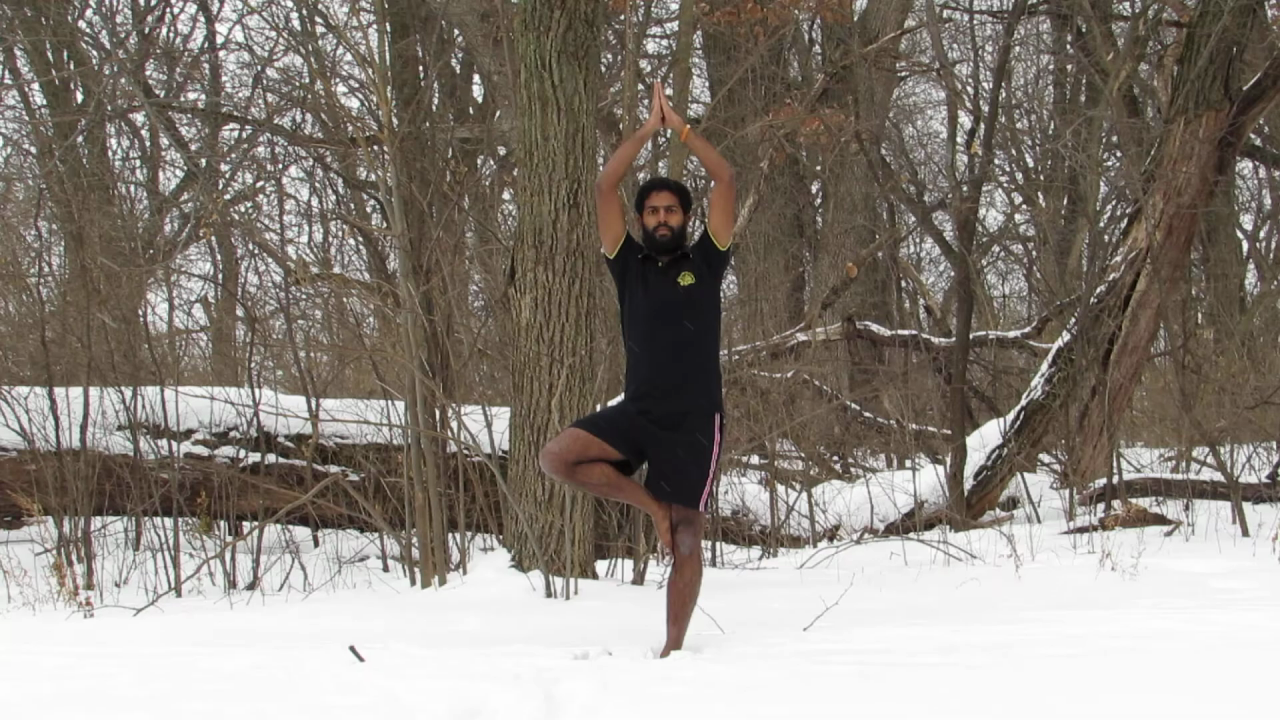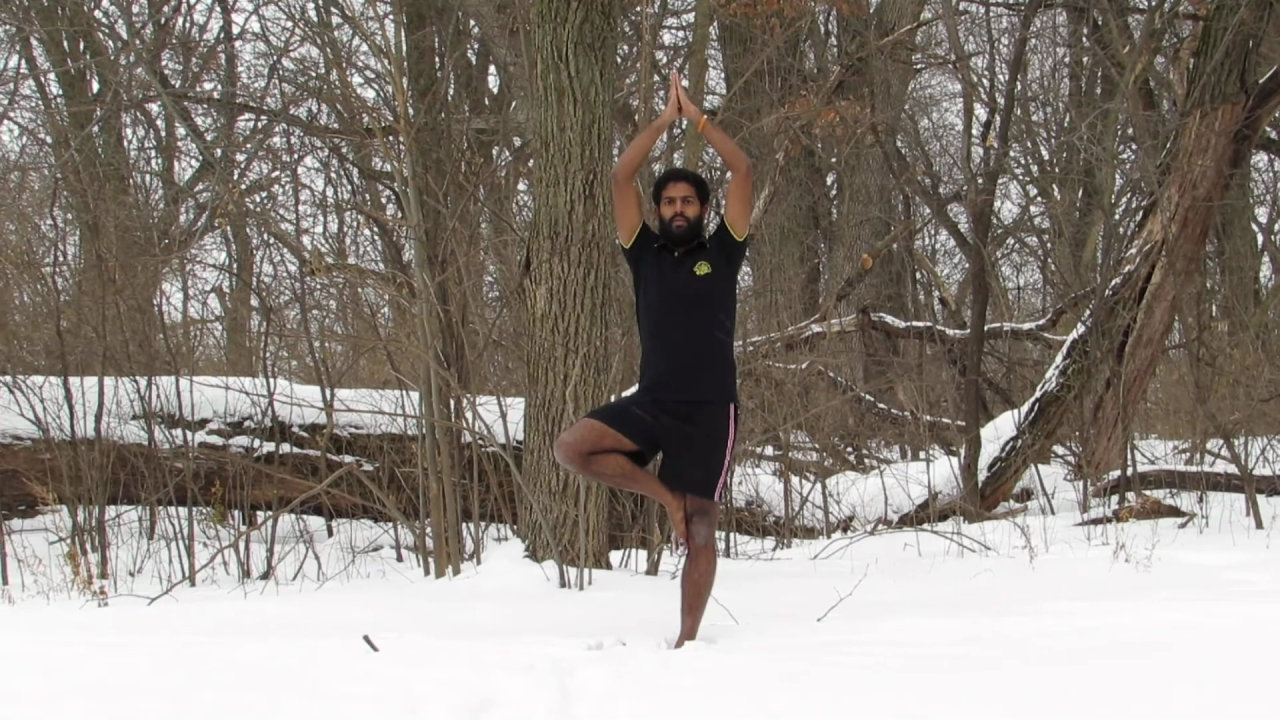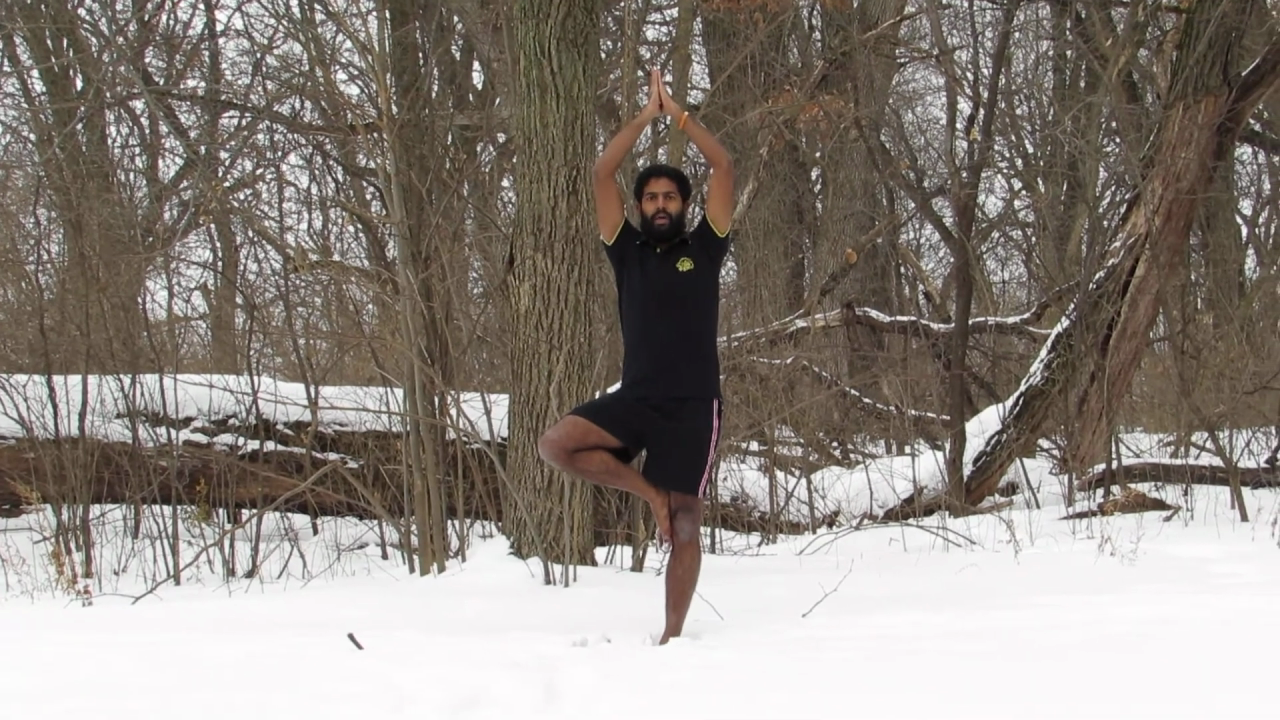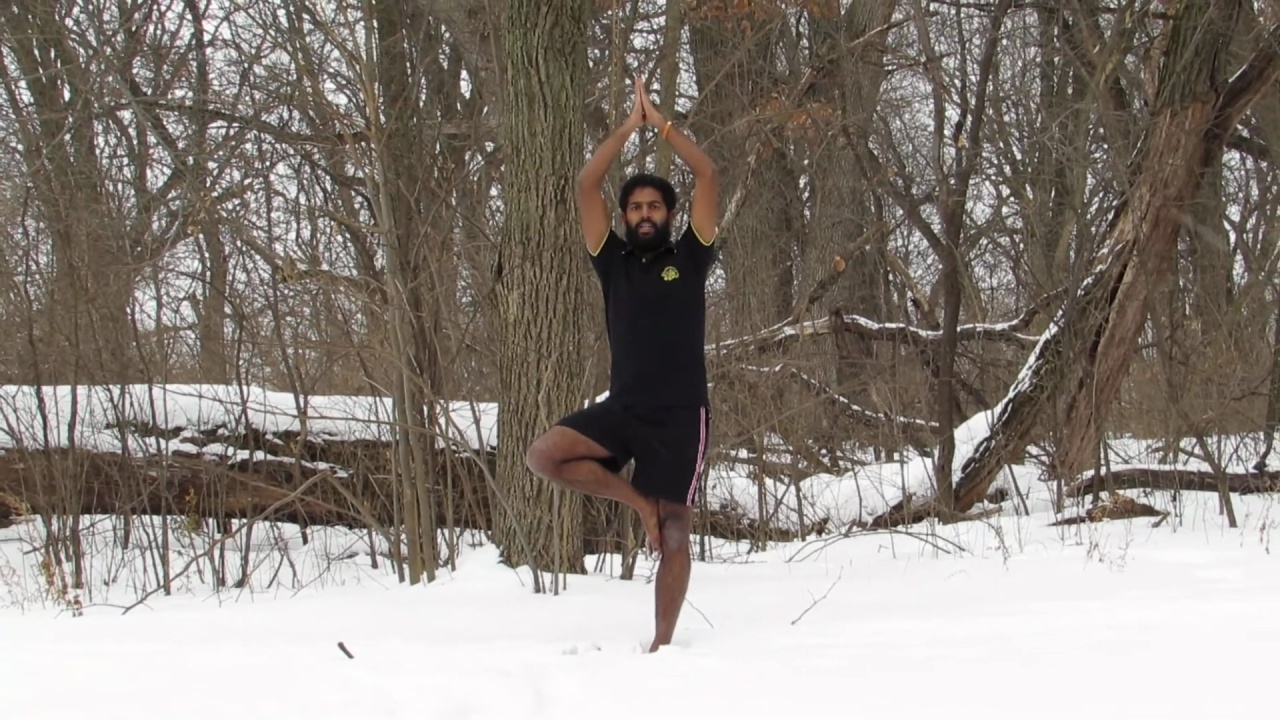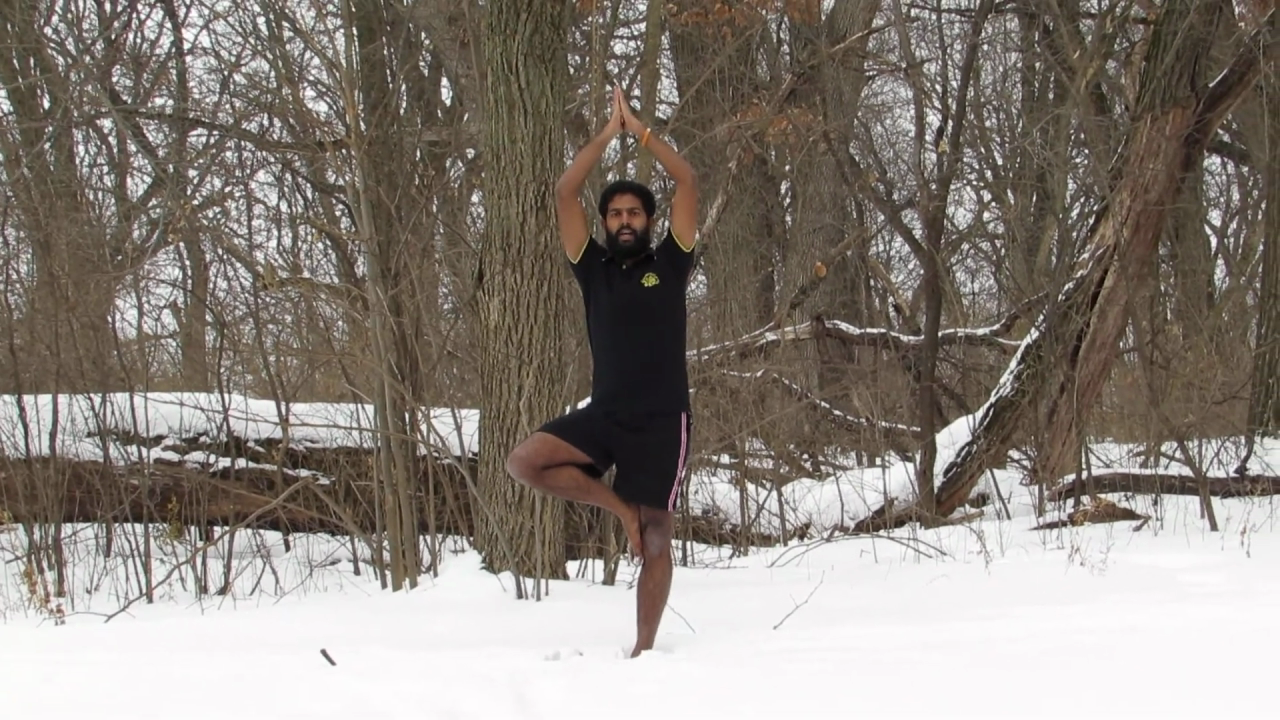
dt=1s
person 1, frame 1
left shoulder: (705, 263)
right shoulder: (628, 265)
left elbow: (726, 181)
right elbow: (604, 187)
left wrist: (679, 126)
right wrist: (646, 129)
left hip: (695, 418)
right hip: (637, 410)
left knee: (687, 539)
right knee: (557, 457)
left ankle: (673, 648)
right ankle: (651, 506)
person 1, frame 2
left shoulder: (722, 253)
right shoulder: (645, 254)
left elbow: (743, 172)
right elbow: (620, 177)
left wrist: (696, 116)
right wrist: (664, 119)
left hip: (710, 408)
right hip: (651, 401)
left knee: (701, 529)
right knee: (570, 447)
left ankle: (687, 639)
right ankle: (665, 496)
person 1, frame 3
left shoulder: (704, 248)
right shoulder: (627, 251)
left elbow: (724, 168)
right elbow: (601, 173)
left wrist: (678, 113)
right wrist: (645, 115)
left hip: (693, 404)
right hip: (635, 397)
left knee: (686, 524)
right knee: (555, 445)
left ankle: (672, 636)
right ankle: (649, 493)
person 1, frame 4
left shoulder: (689, 259)
right shoulder: (613, 262)
left elbow: (708, 177)
right elbow: (586, 185)
left wrist: (662, 123)
right wrist: (628, 126)
left hip: (681, 412)
right hip: (622, 407)
left knee: (675, 530)
right knee: (542, 455)
left ankle: (662, 643)
right ankle: (637, 501)
person 1, frame 5
left shoulder: (669, 265)
right shoulder: (593, 268)
left elbow: (688, 182)
right elbow: (564, 192)
left wrist: (640, 129)
right wrist: (606, 133)
left hip: (662, 418)
right hip: (604, 412)
left knee: (657, 536)
right knee: (523, 461)
left ankle: (644, 648)
right ankle: (620, 508)
